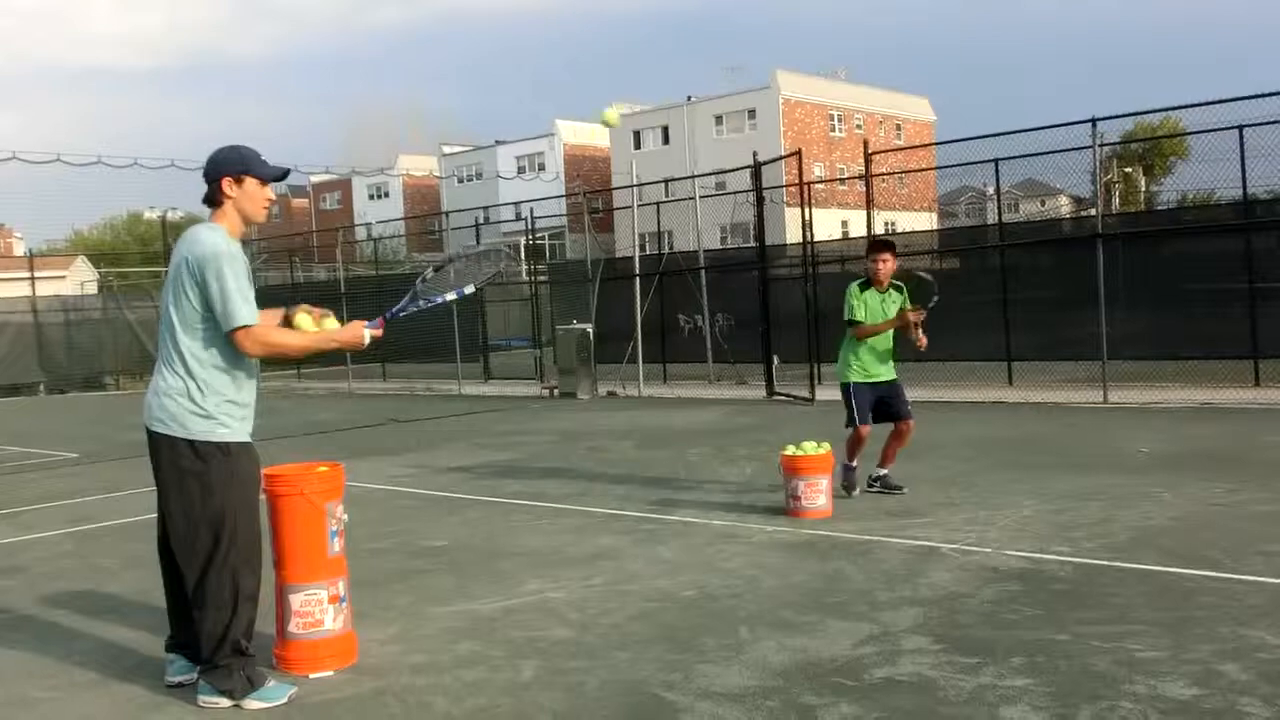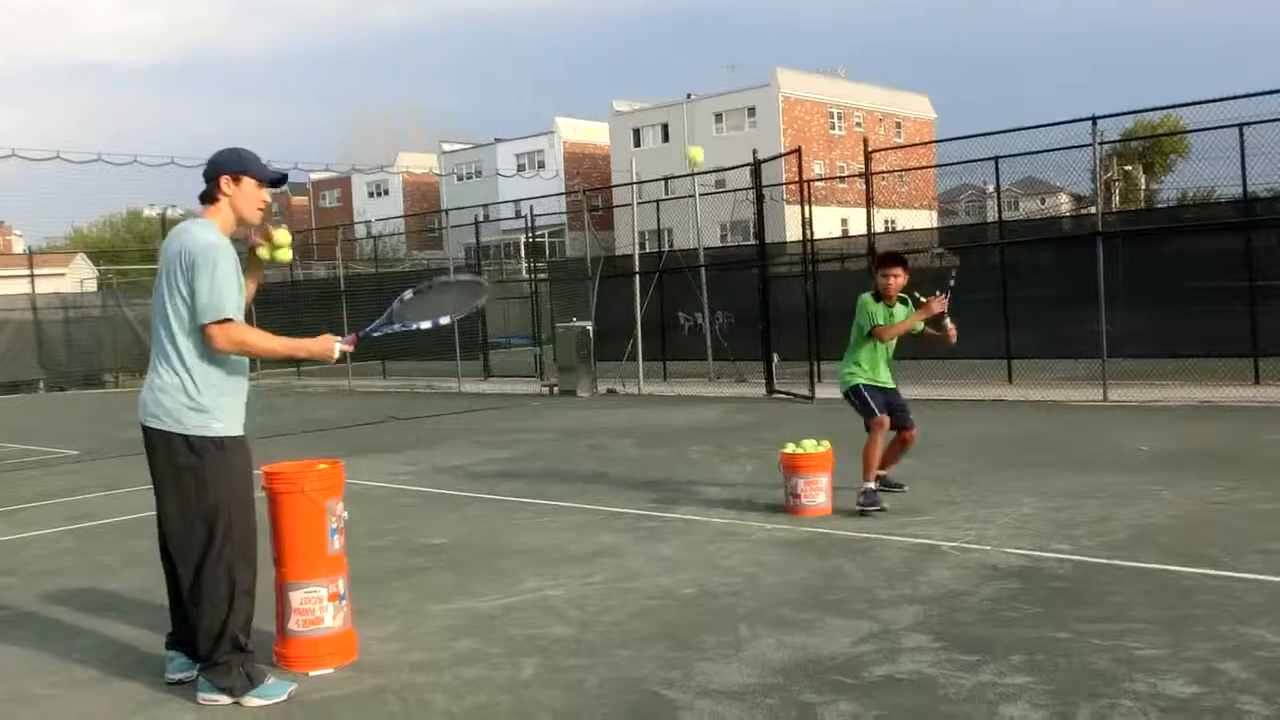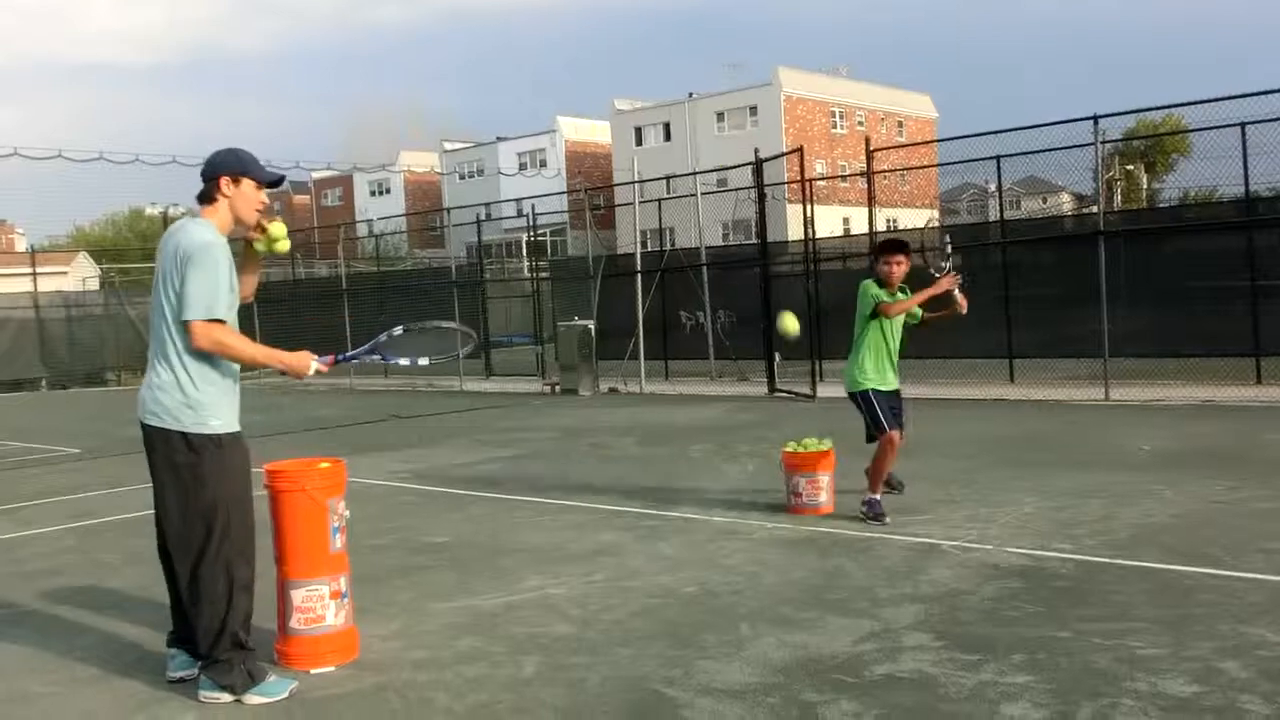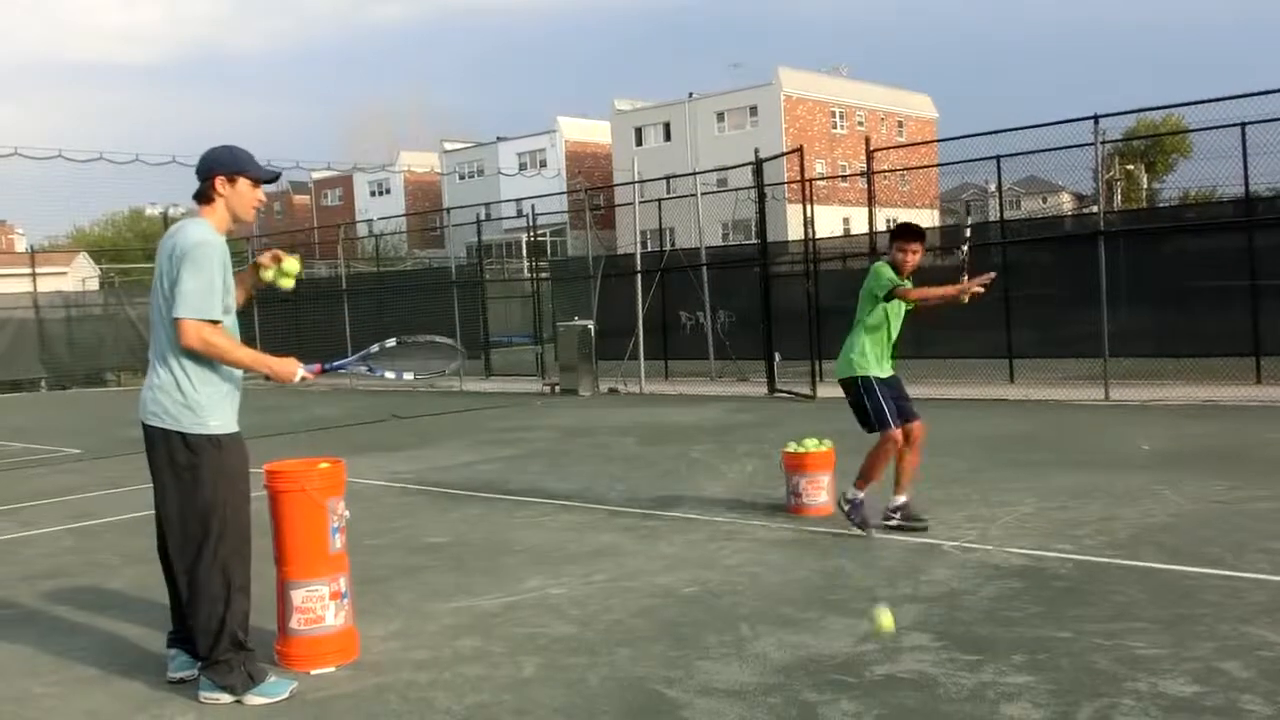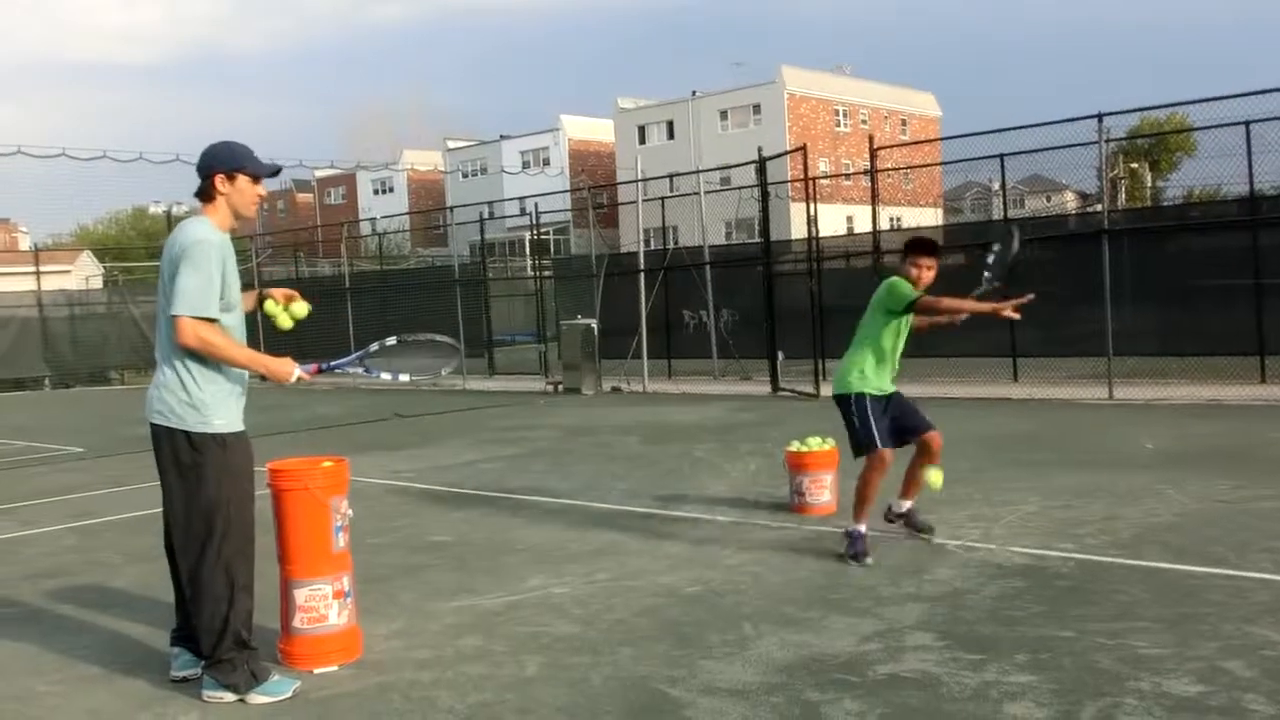
dt=0.2s
person 1, frame 1
left shoulder: (200, 241)
right shoulder: (217, 250)
right elbow: (250, 340)
left wrist: (287, 314)
right wrist: (336, 337)
left hip: (177, 422)
right hip: (207, 428)
left knee: (188, 545)
right knee: (230, 551)
left ankle: (187, 652)
right ankle: (225, 675)
person 1, frame 2
left shoulder: (185, 236)
right shoulder: (209, 244)
left elbow: (219, 308)
right elbow: (225, 335)
left wrist: (259, 262)
right wrist: (309, 347)
left hip: (171, 417)
right hip: (201, 424)
left knee: (188, 540)
right knee: (226, 546)
left ankle: (186, 649)
right ankle: (225, 671)
person 1, frame 3
left shoulder: (184, 234)
right shoulder: (206, 243)
left elbow: (236, 295)
right elbow: (207, 334)
left wrist: (255, 250)
right wrist: (285, 360)
left hip: (169, 415)
right hip: (199, 422)
left knee: (187, 538)
right knee: (224, 544)
left ankle: (188, 646)
right ankle: (225, 669)
person 1, frame 4
left shoulder: (186, 235)
right shoulder: (202, 242)
right elbow: (195, 333)
left wrist: (255, 272)
right wrist: (271, 365)
left hip: (171, 416)
right hip: (200, 422)
left knee: (186, 537)
right knee: (221, 543)
left ankle: (187, 647)
right ankle: (225, 669)
person 1, frame 5
left shoulder: (196, 236)
right shoulder: (204, 241)
right elbow: (191, 331)
left wrist: (259, 297)
right wrist: (266, 364)
left hip: (182, 416)
right hip: (205, 421)
left knee: (193, 537)
right knee: (224, 542)
left ankle: (191, 646)
right ankle: (229, 668)
person 2, frame 1
left shoulder: (899, 291)
right shoulder: (856, 290)
left elbow: (910, 321)
right elbow: (858, 332)
left wrist: (917, 333)
right wrist: (896, 322)
left hip: (885, 372)
right hip: (856, 373)
left knee: (905, 425)
right knee: (862, 430)
left ankle: (879, 474)
right ankle: (849, 465)
person 2, frame 2
left shoulder: (905, 303)
right shoulder: (866, 301)
left elbow: (919, 328)
right elbow: (883, 335)
left wrist: (943, 330)
right wrist: (922, 312)
left hip: (884, 379)
right hip: (858, 378)
left knee: (908, 434)
right knee: (881, 422)
left ankle: (880, 474)
right ankle: (867, 490)
person 2, frame 3
left shoulder: (904, 293)
right shoulder: (868, 287)
left elbow: (920, 318)
right elbow: (888, 311)
left wrist: (950, 310)
right wrist: (931, 290)
left hip: (888, 378)
right hip: (865, 381)
left knee: (895, 437)
right knee: (890, 437)
left ankle: (878, 470)
right ankle: (871, 499)
person 2, frame 4
left shoulder: (904, 281)
right shoulder: (879, 270)
left elbow: (914, 305)
right elbow: (908, 296)
left wrist: (951, 297)
right wrist: (959, 288)
left hip: (882, 368)
right hip: (861, 368)
left knee: (914, 431)
right knee: (892, 437)
left ankle: (898, 506)
right ankle: (854, 496)
person 2, frame 5
left shoulder: (911, 296)
right shoulder: (894, 286)
right elbow: (934, 304)
left wrist: (945, 319)
right wrist: (992, 308)
left hip: (882, 386)
right hip: (857, 386)
left knee: (931, 442)
right knee: (881, 455)
left ankle: (901, 507)
right ankle: (856, 531)
